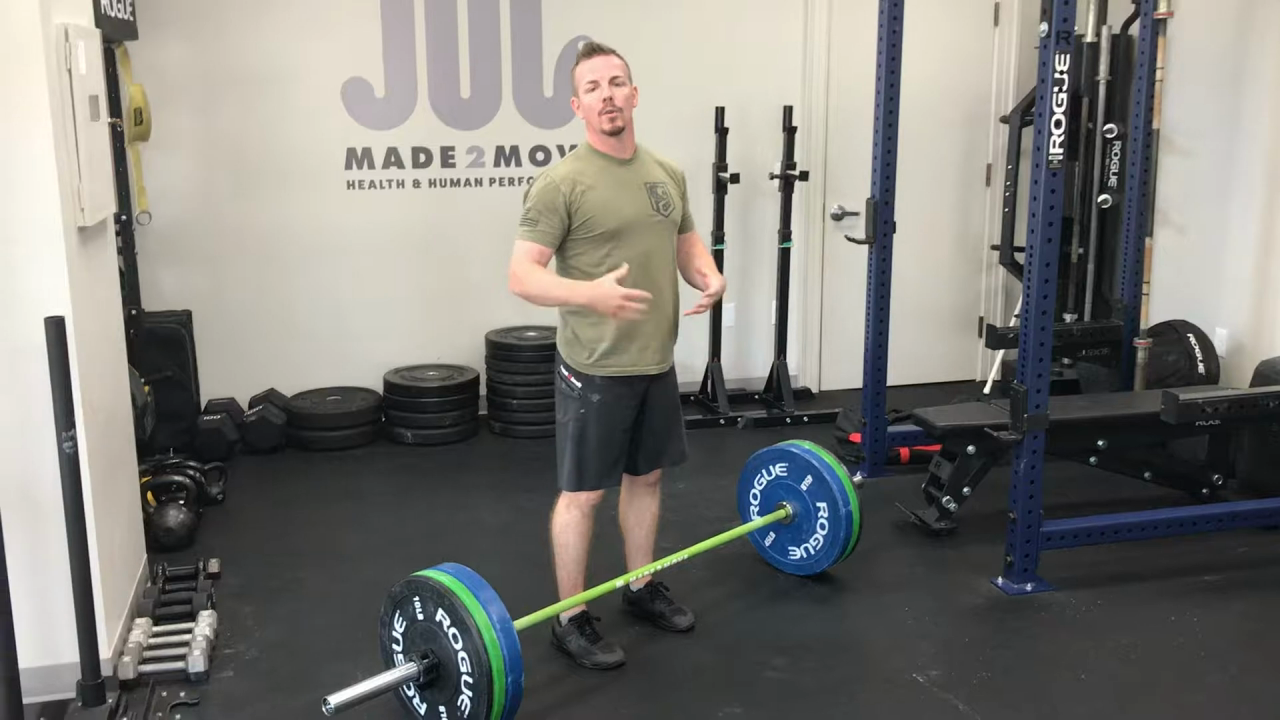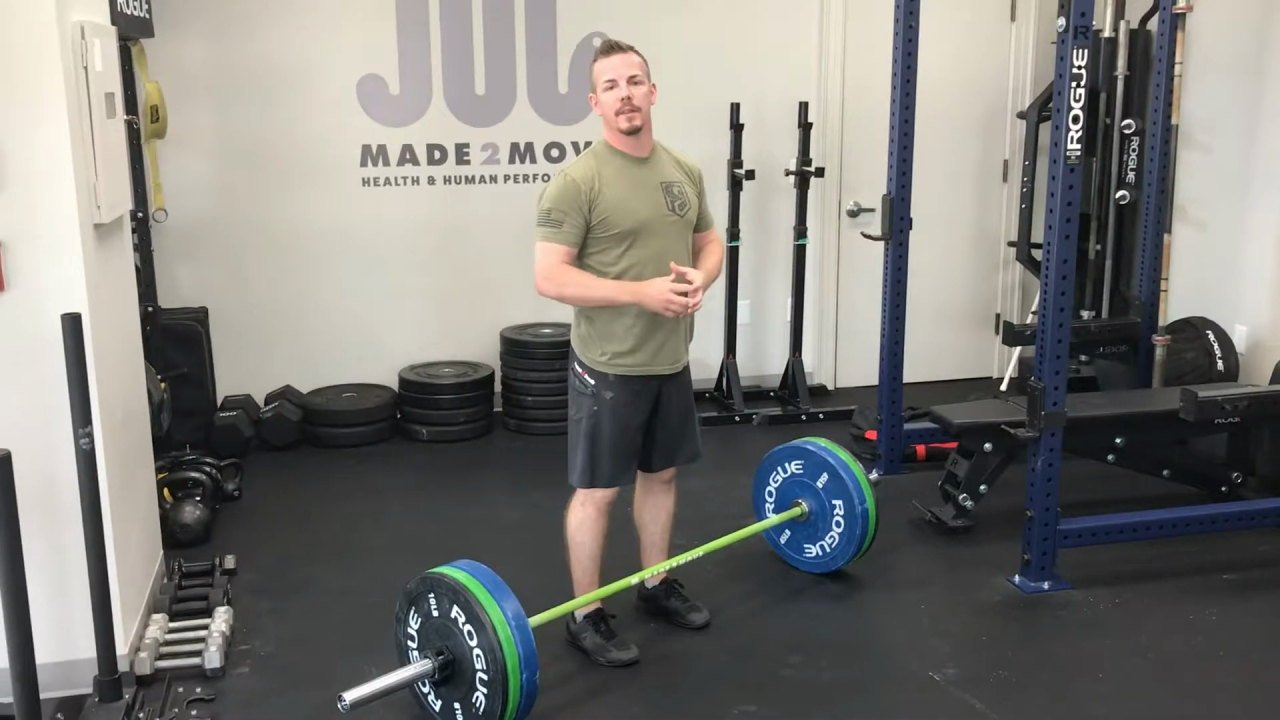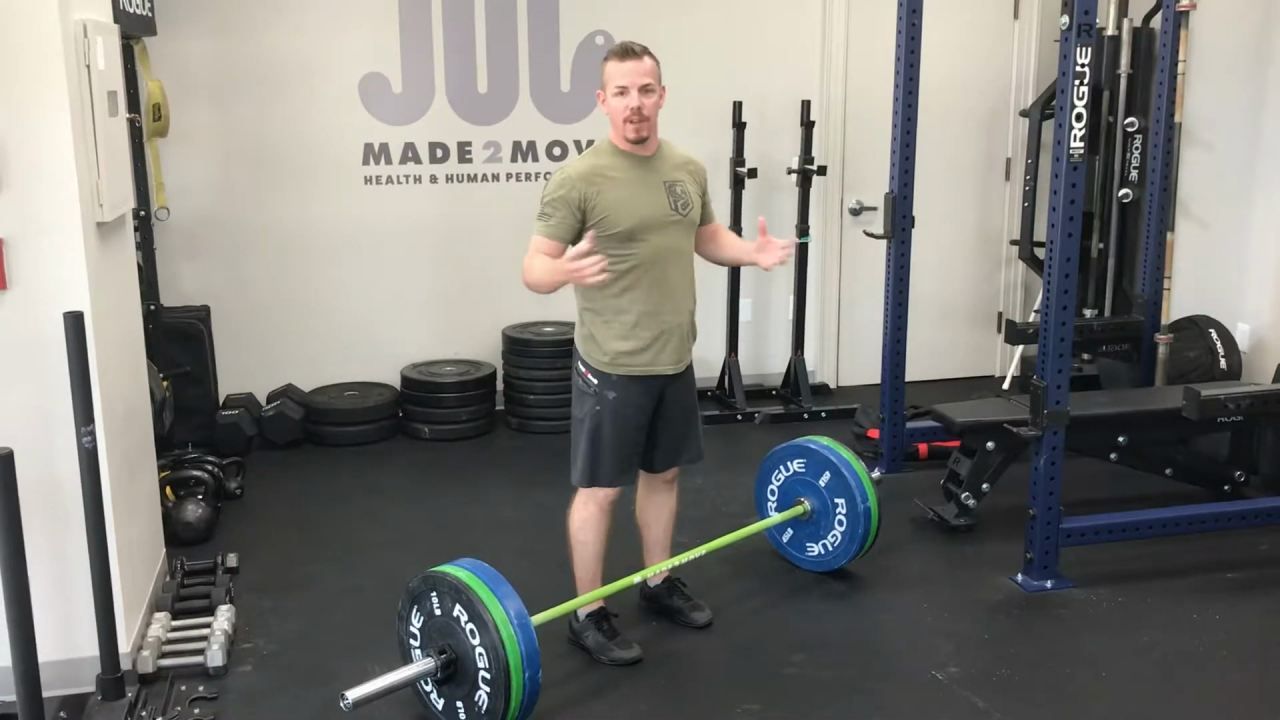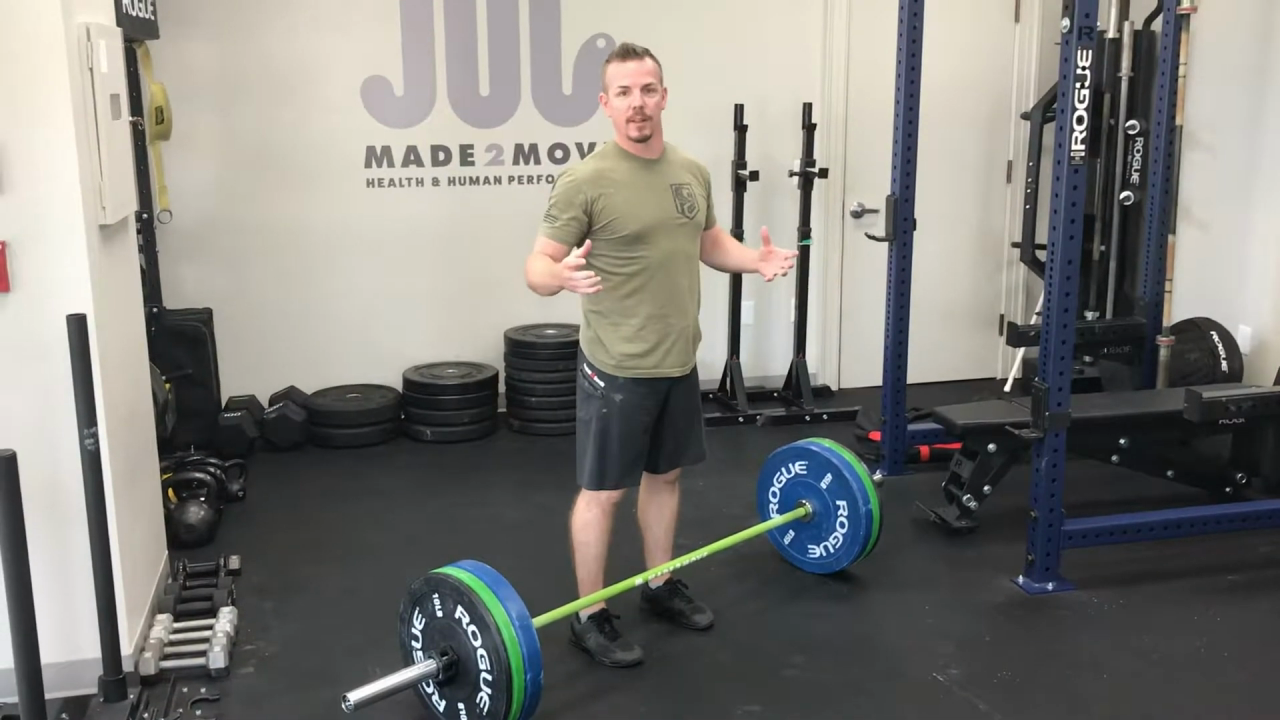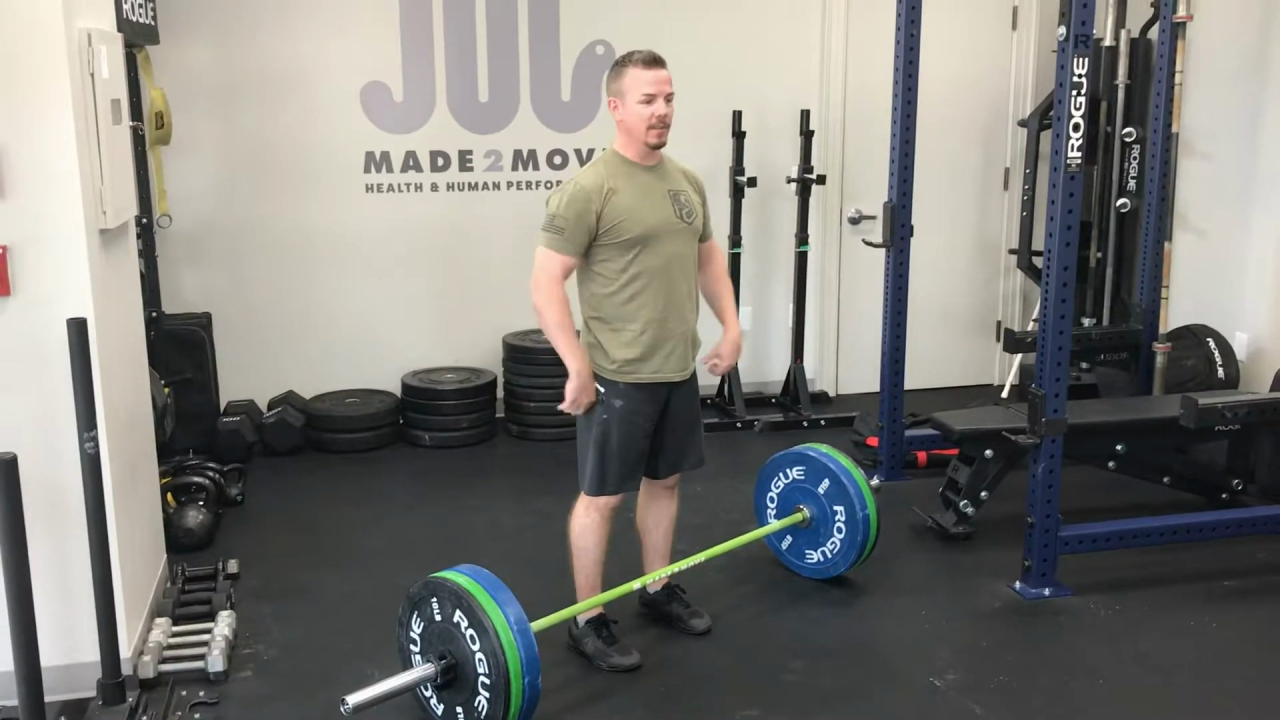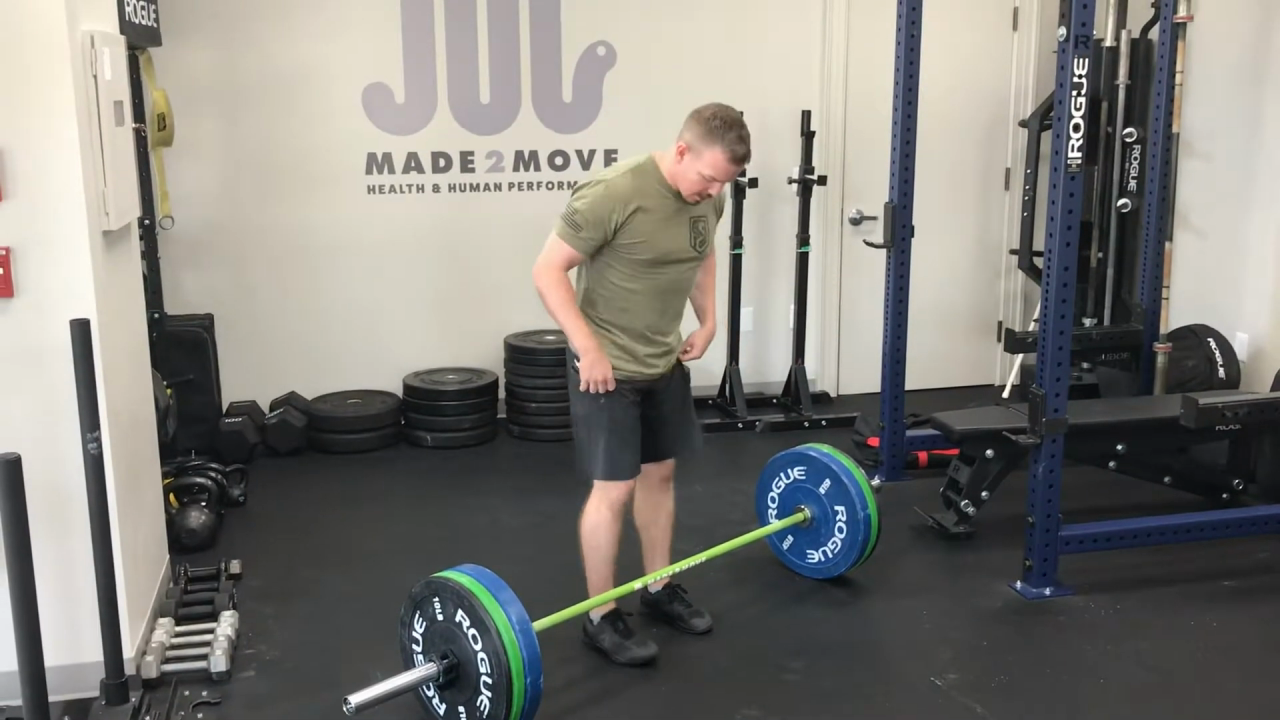
dt=0.7s
person 1, frame 1
left shoulder: (667, 174)
right shoulder: (561, 182)
left elbow: (686, 242)
right elbow: (521, 273)
left wrist: (708, 274)
right wrist: (590, 294)
left hip: (657, 361)
right hip: (595, 368)
left knee: (646, 477)
right knee: (584, 492)
left ankle: (641, 587)
right ankle: (571, 618)
person 1, frame 2
left shoulder: (684, 171)
right shoulder: (578, 180)
left elbow: (708, 242)
right elbow: (549, 277)
left wrist: (702, 276)
right wrist: (640, 292)
left hip: (671, 360)
right hip: (609, 366)
left knee: (661, 474)
right knee: (598, 490)
left ankle: (656, 583)
right ankle: (585, 615)
person 1, frame 3
left shoulder: (687, 168)
right shoulder: (578, 178)
left elbow: (706, 234)
right elbow: (535, 262)
left wrist: (752, 252)
right wrist: (564, 269)
left hip: (674, 359)
right hip: (612, 365)
left knee: (663, 473)
right knee: (599, 488)
left ankle: (659, 582)
right ankle: (588, 614)
person 1, frame 4
left shoulder: (692, 172)
right shoulder: (586, 181)
left elbow: (708, 240)
right elbow: (538, 263)
left wrist: (753, 259)
right wrist: (563, 274)
left hip: (679, 361)
right hip: (617, 368)
left knee: (666, 474)
right knee: (603, 490)
left ankle: (661, 584)
right ankle: (590, 615)
person 1, frame 5
left shoulder: (686, 180)
right shoulder: (587, 190)
left elbow: (708, 257)
right elbow: (546, 284)
left wrist: (730, 325)
right wrist: (576, 368)
left hip: (678, 370)
right hip: (618, 378)
left knee: (664, 481)
right knee: (601, 496)
left ankle: (657, 589)
right ankle: (587, 620)
person 1, frame 6
left shoulder: (708, 199)
right shoulder: (614, 192)
right elbow: (548, 270)
left wrist: (708, 322)
right wrist: (589, 348)
left hip: (664, 363)
right hip: (609, 367)
left knee: (660, 474)
right knee: (615, 487)
left ankle: (658, 587)
right ankle: (602, 615)
